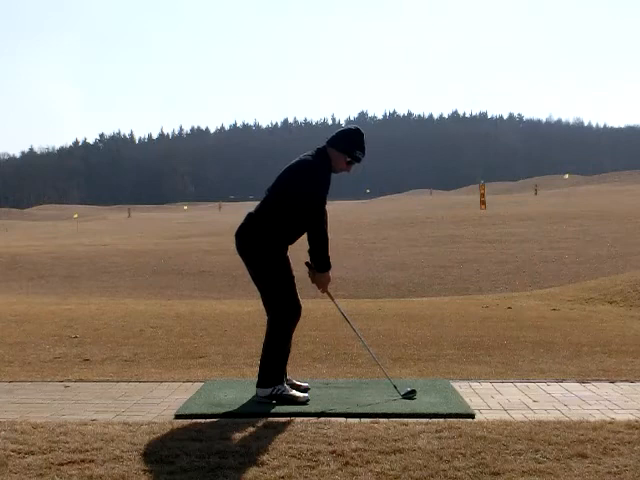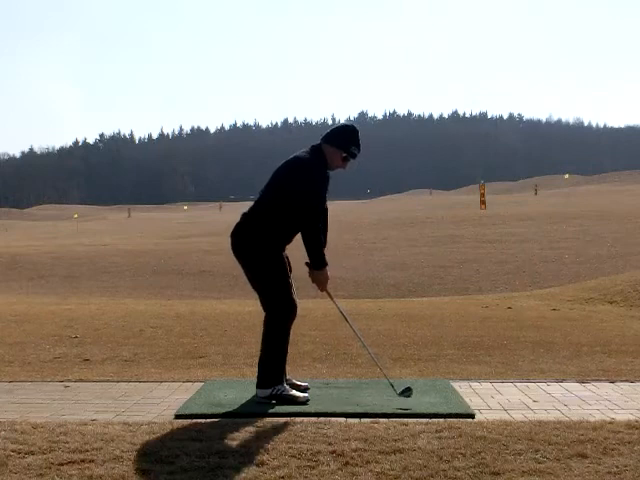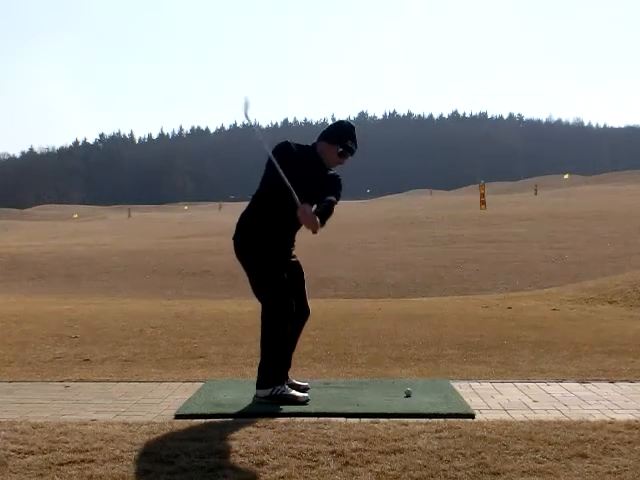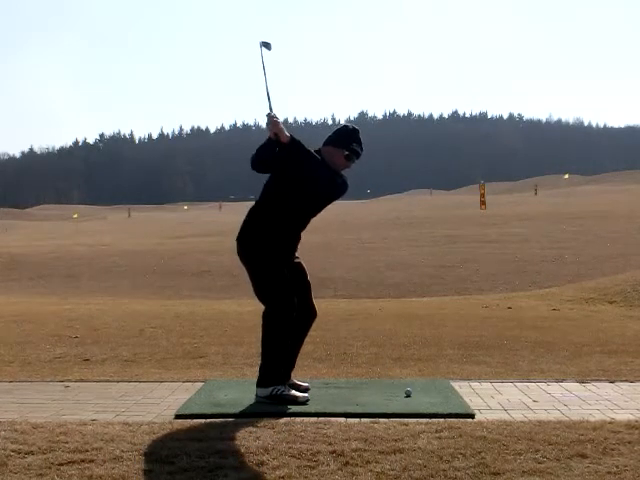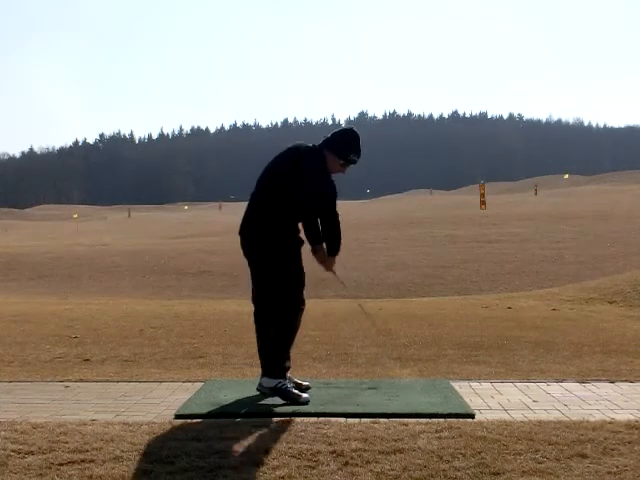
dt=1s
person 1, frame 1
left shoulder: (314, 167)
right shoulder: (313, 170)
left elbow: (315, 220)
right elbow: (315, 222)
left wrist: (317, 263)
right wrist: (322, 266)
left hip: (265, 241)
right hip: (260, 243)
left knee: (285, 310)
right knee: (286, 310)
left ankle: (276, 376)
right ankle: (269, 384)
person 1, frame 2
left shoulder: (315, 169)
right shoulder: (306, 167)
left elbow: (317, 218)
right elbow: (308, 221)
left wrist: (316, 262)
right wrist: (319, 264)
left hip: (267, 243)
right hip: (255, 242)
left knee: (284, 308)
right knee: (282, 309)
left ankle: (277, 375)
right ankle: (269, 384)
person 1, frame 3
left shoulder: (331, 180)
right shoulder: (288, 152)
left elbow: (328, 203)
right elbow: (274, 189)
left wrist: (316, 215)
right wrist: (299, 209)
left hip: (282, 244)
right hip: (254, 240)
left knee: (299, 310)
right knee: (279, 306)
left ankle: (279, 375)
right ankle: (268, 384)
person 1, frame 4
left shoulder: (337, 184)
right shoulder: (291, 156)
left elbow: (316, 171)
right elbow: (258, 163)
left wrist: (287, 139)
right wrist: (274, 139)
left hip: (284, 248)
right hip: (257, 242)
left knee: (305, 312)
right knee: (282, 307)
left ankle: (282, 375)
right ankle: (269, 384)
person 1, frame 5
left shoulder: (299, 154)
right shoulder: (319, 178)
right elbow: (329, 219)
left wrist: (315, 244)
right wrist: (330, 253)
left hip: (253, 235)
right hip: (277, 238)
left knee: (267, 305)
right knee: (291, 305)
left ankle: (272, 373)
right ankle: (274, 376)
